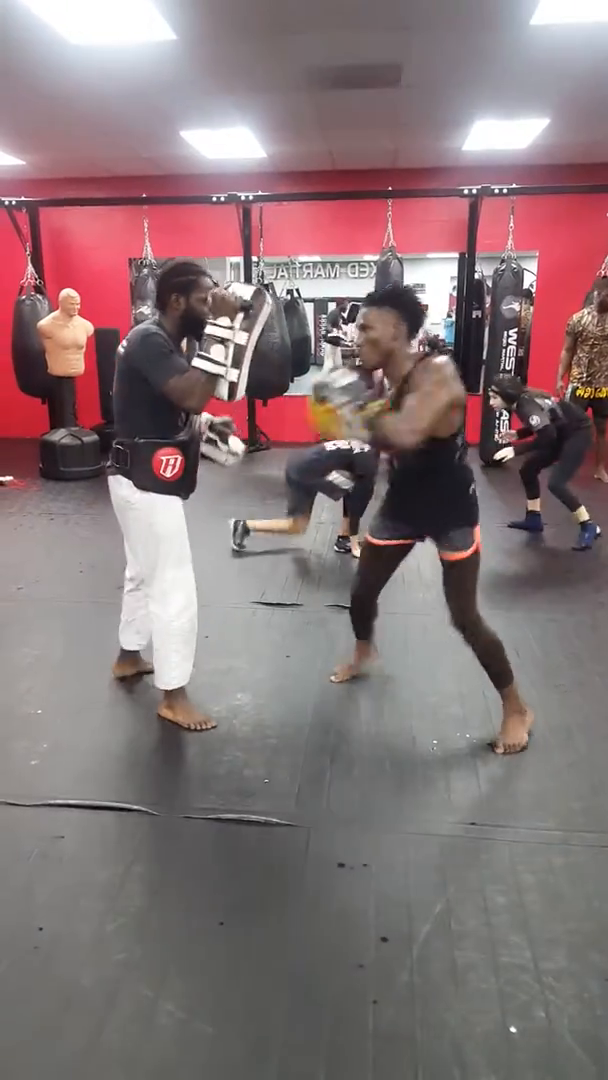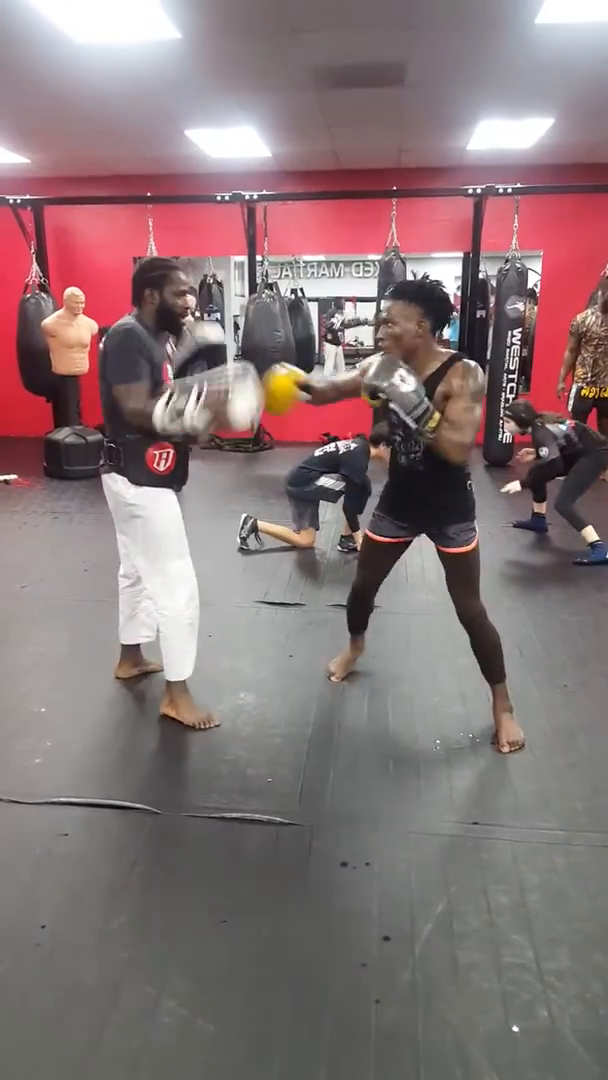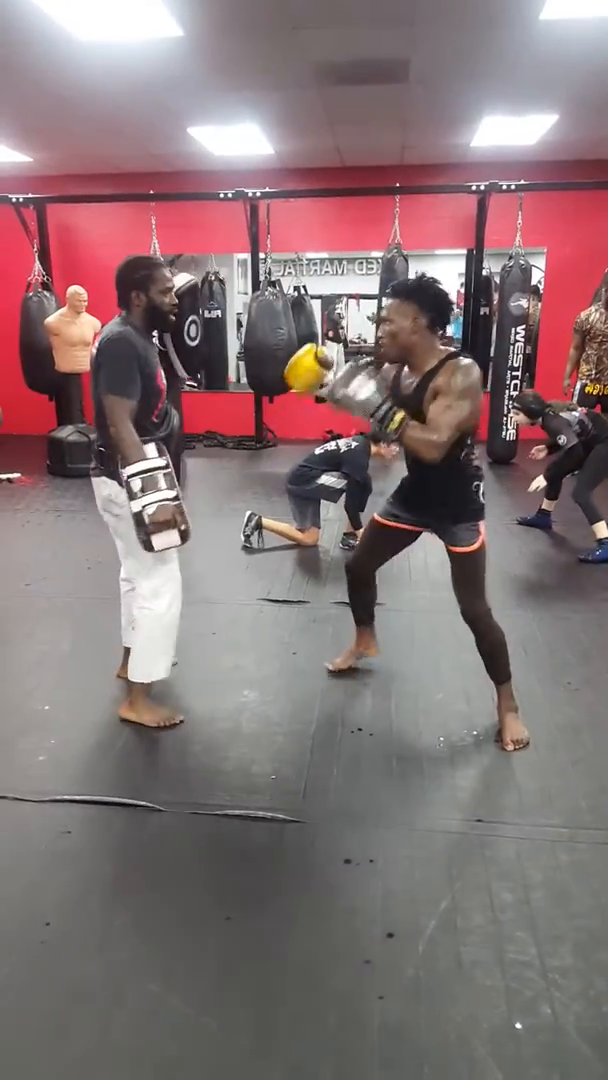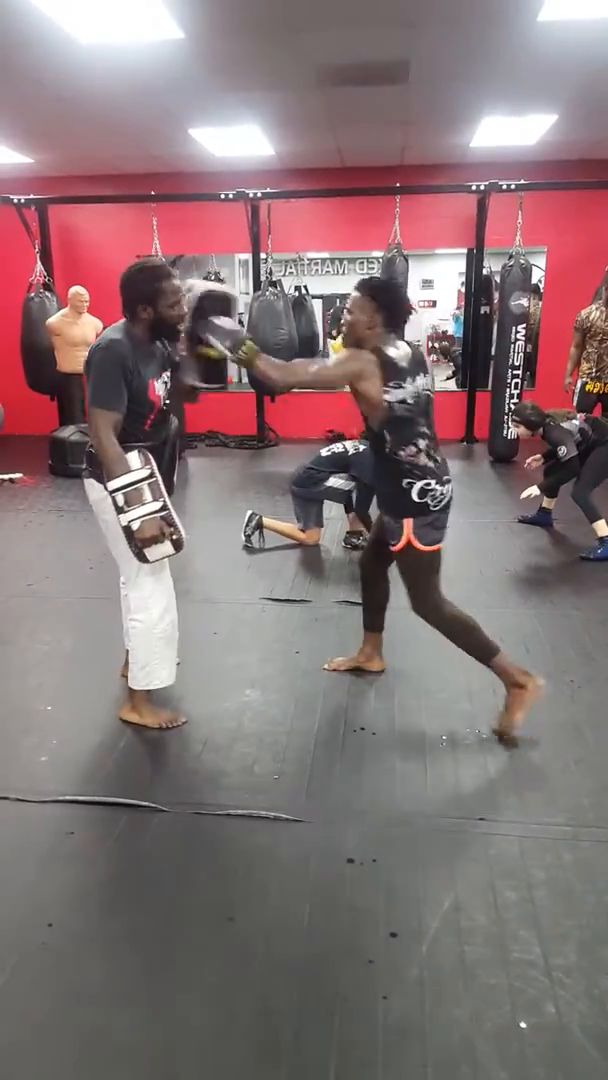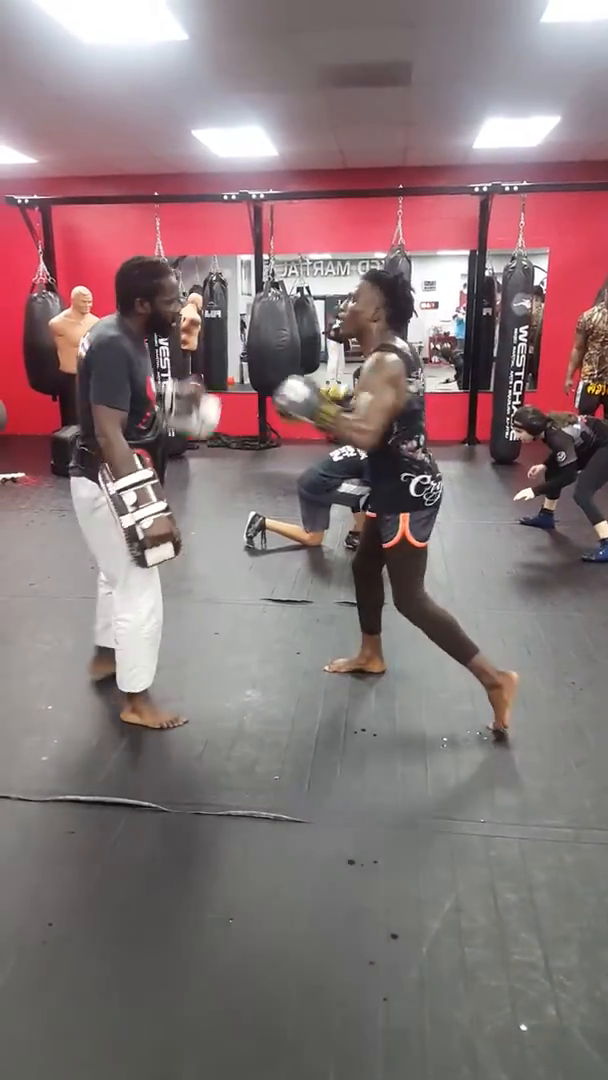
dt=0.3s
person 1, frame 1
left shoulder: (162, 340)
right shoulder: (149, 342)
right elbow: (193, 396)
left wrist: (207, 426)
right wrist: (222, 328)
left hip: (148, 479)
right hip: (146, 483)
left knee: (144, 574)
right knee: (174, 588)
left ankle: (130, 656)
right ankle: (173, 697)
person 1, frame 2
left shoulder: (146, 336)
right shoulder: (128, 336)
left elbow: (154, 402)
right elbow: (135, 409)
left hip: (135, 476)
right hip: (141, 479)
left knee: (137, 570)
right knee: (176, 582)
left ankle: (130, 657)
right ankle: (177, 696)
person 1, frame 3
left shoulder: (136, 337)
right shoulder: (121, 343)
left elbow: (154, 401)
right elbow: (120, 427)
left hip: (128, 479)
right hip: (129, 483)
left knee: (138, 574)
right knee: (160, 585)
left ankle: (134, 657)
right ankle: (137, 698)
person 1, frame 4
left shoulder: (150, 341)
right shoulder: (113, 352)
left elbow: (182, 390)
right elbow: (103, 436)
left knee: (139, 580)
right knee: (152, 590)
left ankle: (139, 658)
right ankle: (139, 701)
person 1, frame 5
left shoulder: (120, 333)
right shoulder: (114, 348)
right elbow: (108, 435)
left hip: (113, 481)
right hip: (108, 485)
left knee: (118, 576)
right knee: (139, 591)
left ankle: (106, 655)
right ankle: (135, 700)
person 2, frame 1
left shoulder: (437, 371)
right shoulder: (389, 375)
left elbow: (408, 435)
right elbow: (391, 439)
left hip: (451, 510)
right hip: (401, 502)
left knee: (465, 617)
right knee: (363, 590)
left ankle: (515, 708)
right ankle: (362, 653)
person 2, frame 2
left shoulder: (465, 375)
right shoulder: (383, 367)
left elbow: (461, 449)
right elbow: (332, 391)
left wrist: (415, 404)
right wrist: (304, 386)
left hip: (449, 509)
right hip: (397, 502)
left knee: (471, 611)
right knee: (363, 588)
left ankle: (502, 705)
right ankle: (354, 646)
person 2, frame 3
left shoulder: (461, 374)
right shoulder: (397, 369)
left elbow: (432, 446)
left hip: (458, 503)
right hip: (413, 493)
left knee: (474, 609)
right knee: (358, 566)
left ankle: (507, 703)
right ankle: (364, 641)
person 2, frame 4
left shoulder: (362, 365)
right shoulder: (412, 355)
left elbow: (285, 376)
left wrist: (236, 343)
left hip: (413, 493)
right hip: (423, 482)
left knee: (427, 601)
right knee: (373, 563)
left ankle: (516, 680)
right ankle: (371, 653)
person 2, frame 5
left shoulder: (384, 364)
right shoulder: (396, 353)
left elbow: (363, 433)
left wrist: (312, 407)
right wrist: (327, 403)
left hip: (405, 490)
right hip: (402, 483)
left knee: (410, 598)
right knee: (365, 566)
left ankle: (494, 679)
right ankle: (370, 654)
